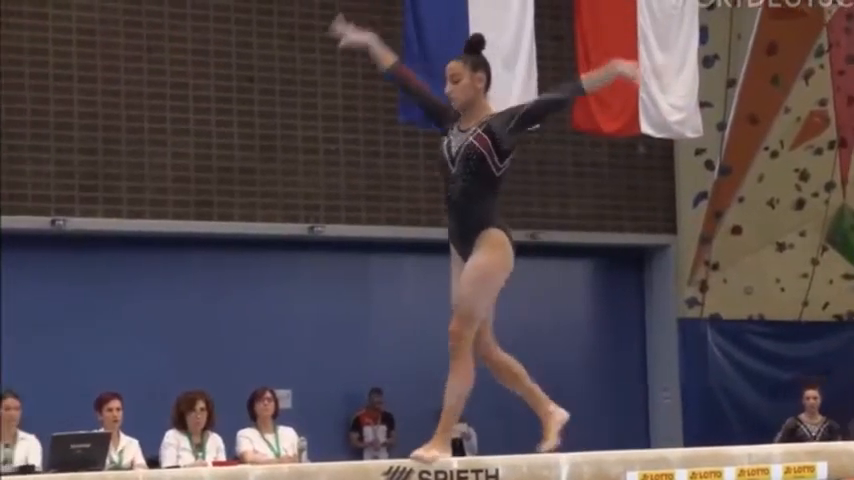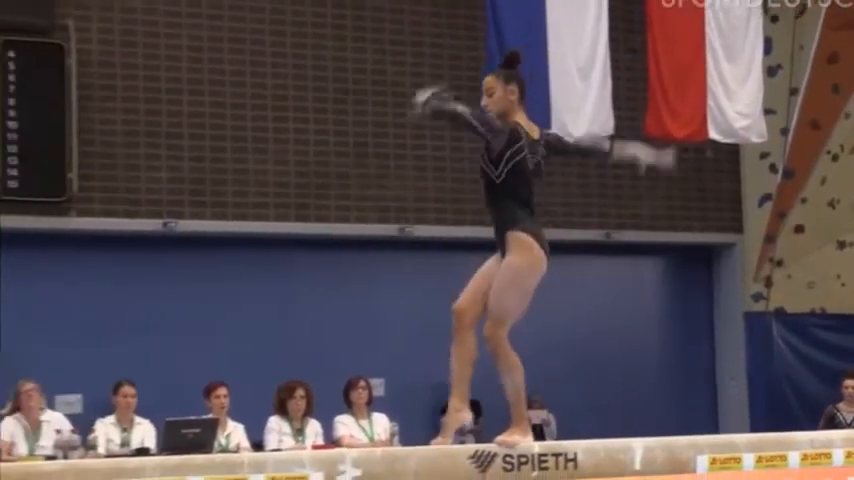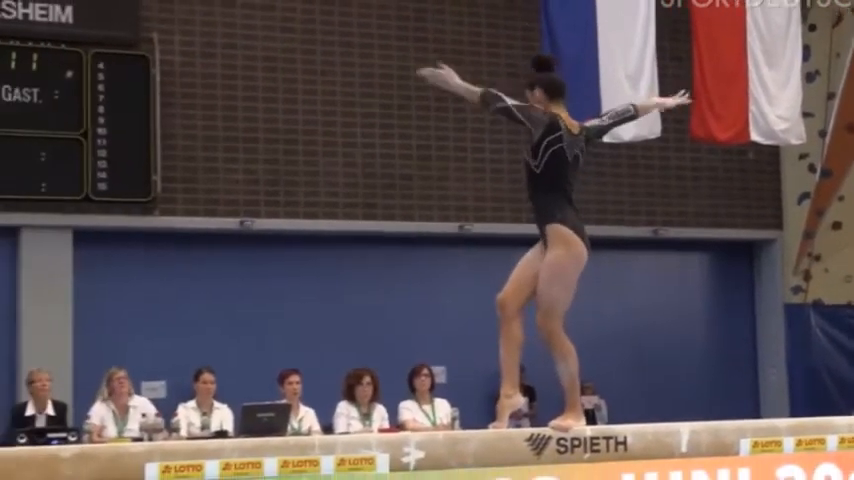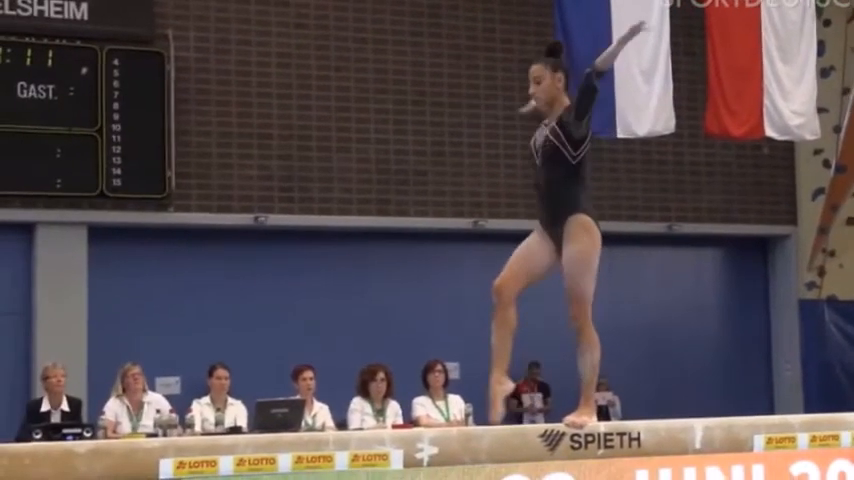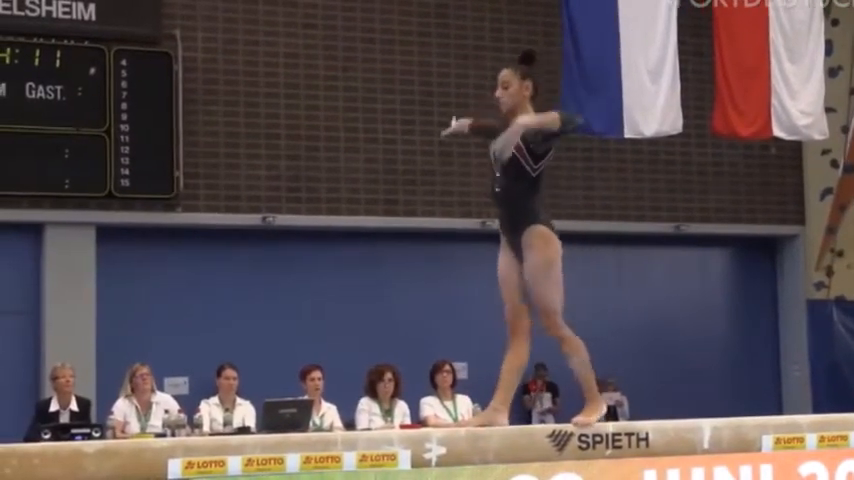
dt=0.5s
person 1, frame 1
left shoulder: (505, 123)
right shoulder: (450, 124)
left elbow: (559, 97)
right elbow: (407, 82)
left wrist: (611, 70)
right wrist: (369, 41)
left hip: (490, 243)
right hip: (460, 246)
left knee: (459, 337)
right knee: (482, 347)
left ankle: (442, 440)
right ankle: (548, 411)
person 1, frame 2
left shoulder: (500, 130)
right shoulder: (539, 137)
left elbow: (447, 109)
right elbow: (594, 145)
left wrist: (425, 99)
right wrist: (644, 152)
left hip: (524, 246)
right hip: (510, 247)
left knee: (494, 334)
right knee: (462, 313)
left ankle: (520, 427)
right ankle: (458, 407)
person 1, frame 3
left shoulder: (547, 124)
right shoulder: (581, 131)
left elbow: (498, 102)
right elbow: (621, 114)
left wrist: (455, 84)
right wrist: (663, 103)
left hip: (565, 236)
right hip: (552, 236)
left knee: (549, 324)
right knee: (507, 304)
left ankle: (575, 411)
right ankle: (510, 392)
person 1, frame 4
left shoulder: (575, 116)
right shoulder: (545, 122)
left elbow: (591, 79)
left wrist: (619, 42)
right wrist: (538, 104)
left hip: (577, 228)
right hip: (547, 229)
left knee: (580, 317)
right knee: (503, 289)
left ankle: (587, 407)
right ankle: (499, 378)
person 1, frame 5
left shoulder: (537, 131)
right shoulder: (507, 131)
left elbow: (569, 119)
right elbow: (488, 127)
left wrist: (523, 122)
right wrist: (462, 124)
left hip: (537, 237)
right hip: (511, 239)
left knee: (553, 325)
right knee: (517, 326)
left ankle: (593, 402)
right ankle: (497, 409)
